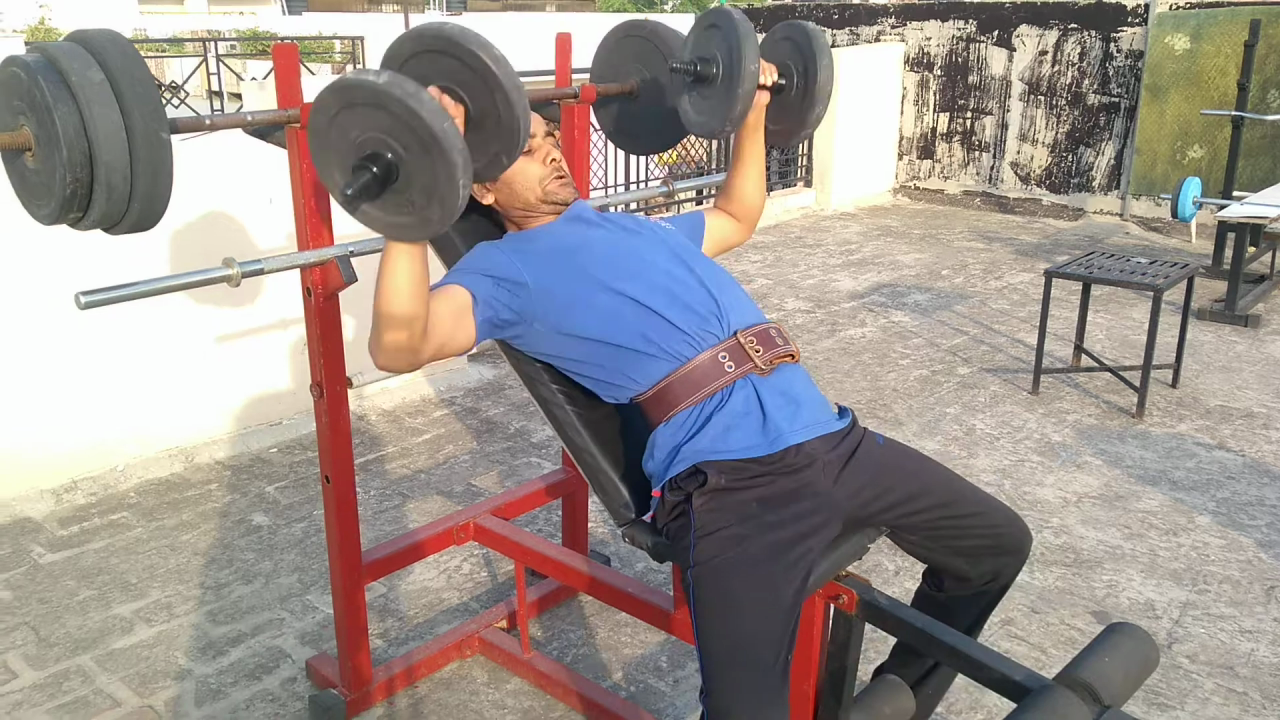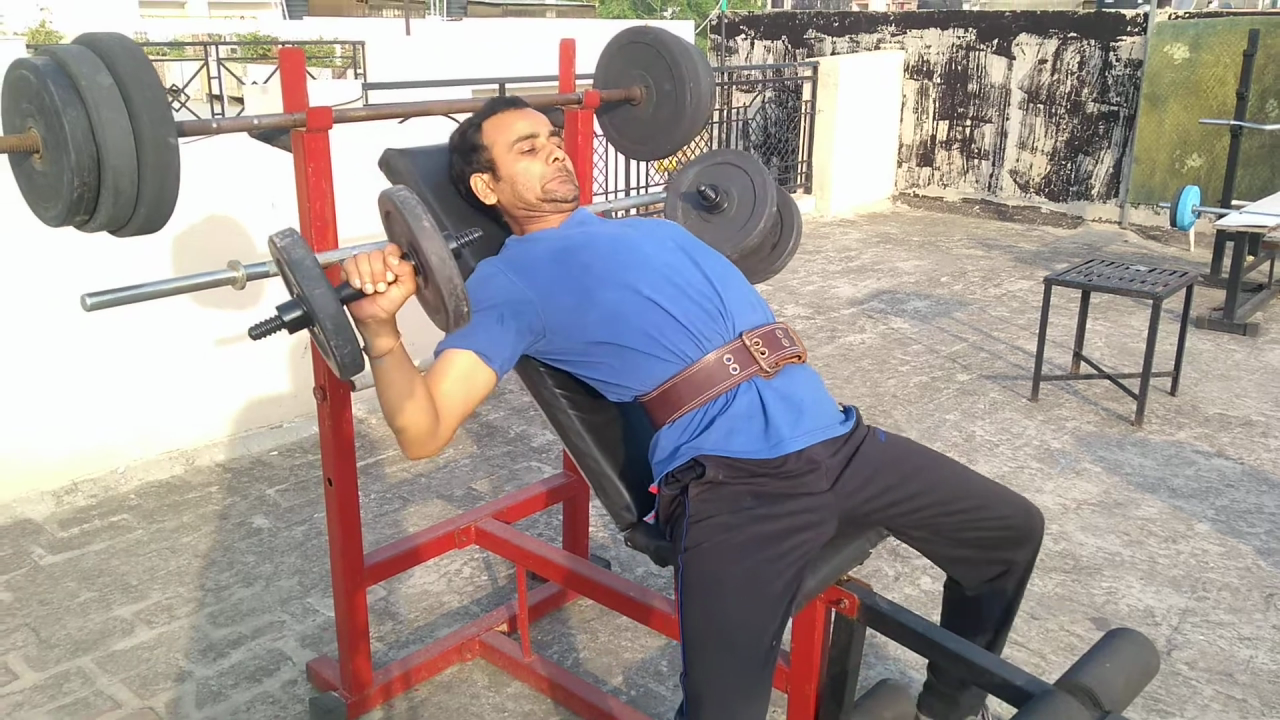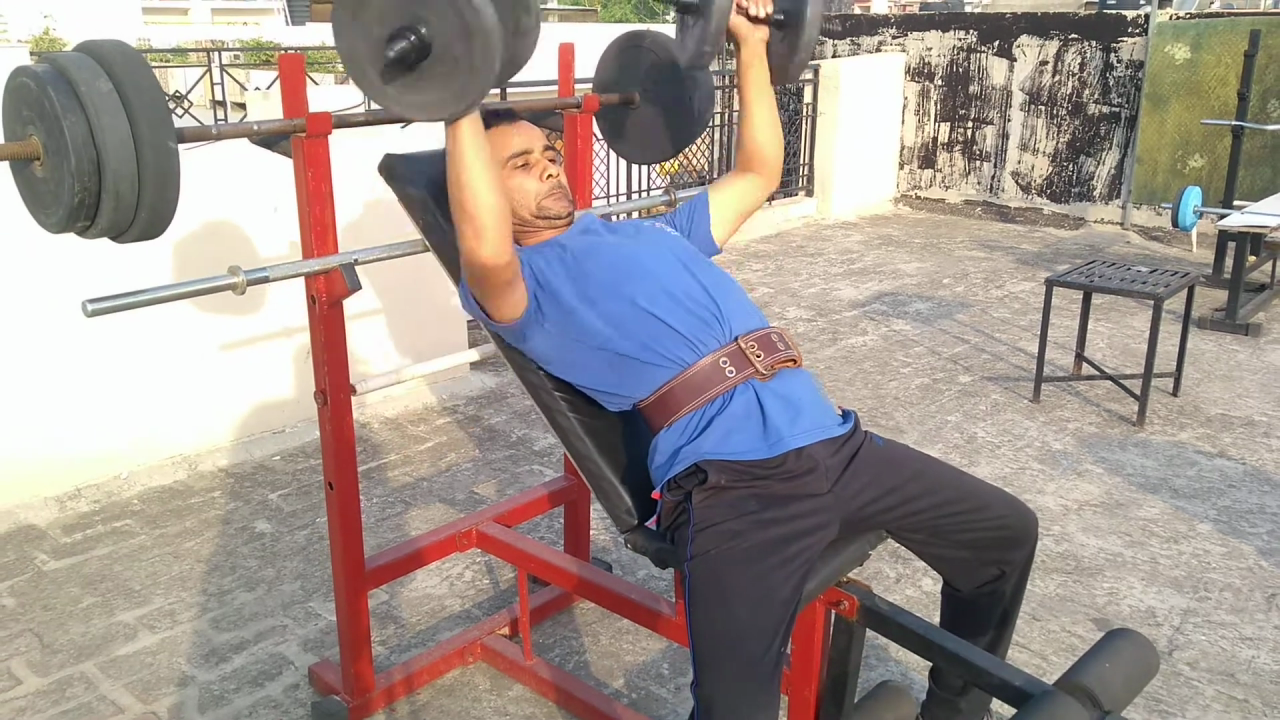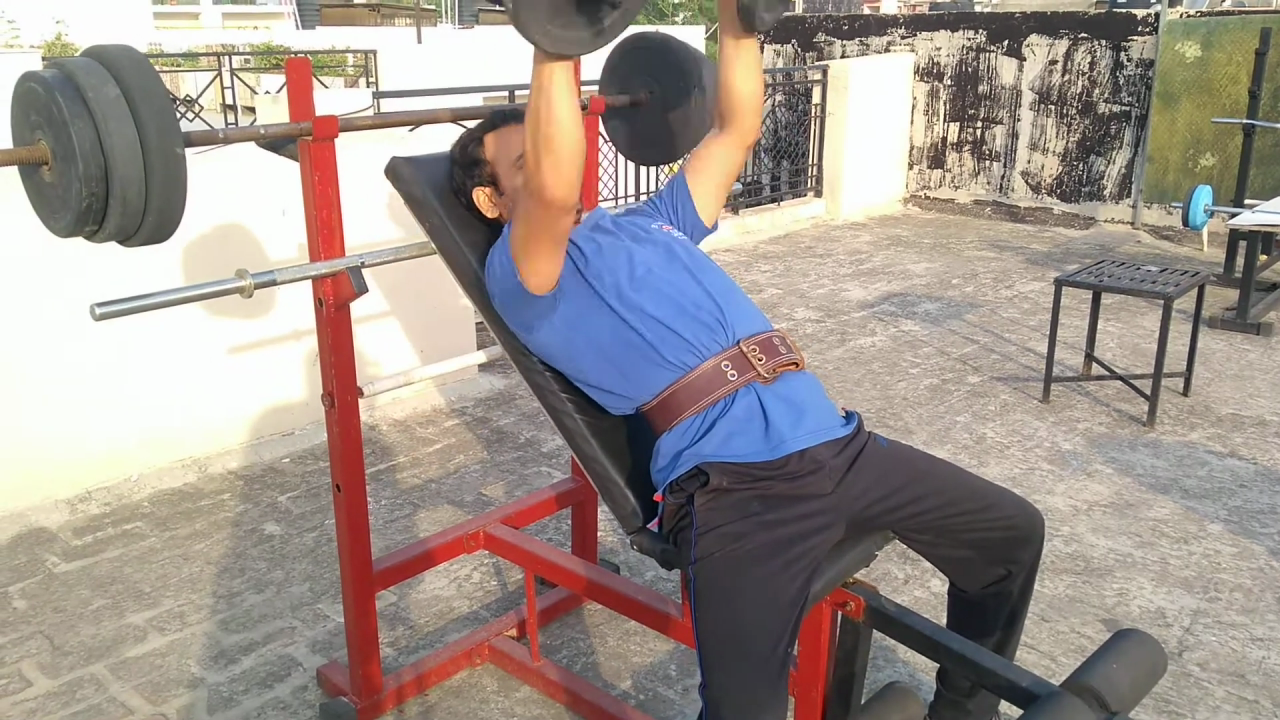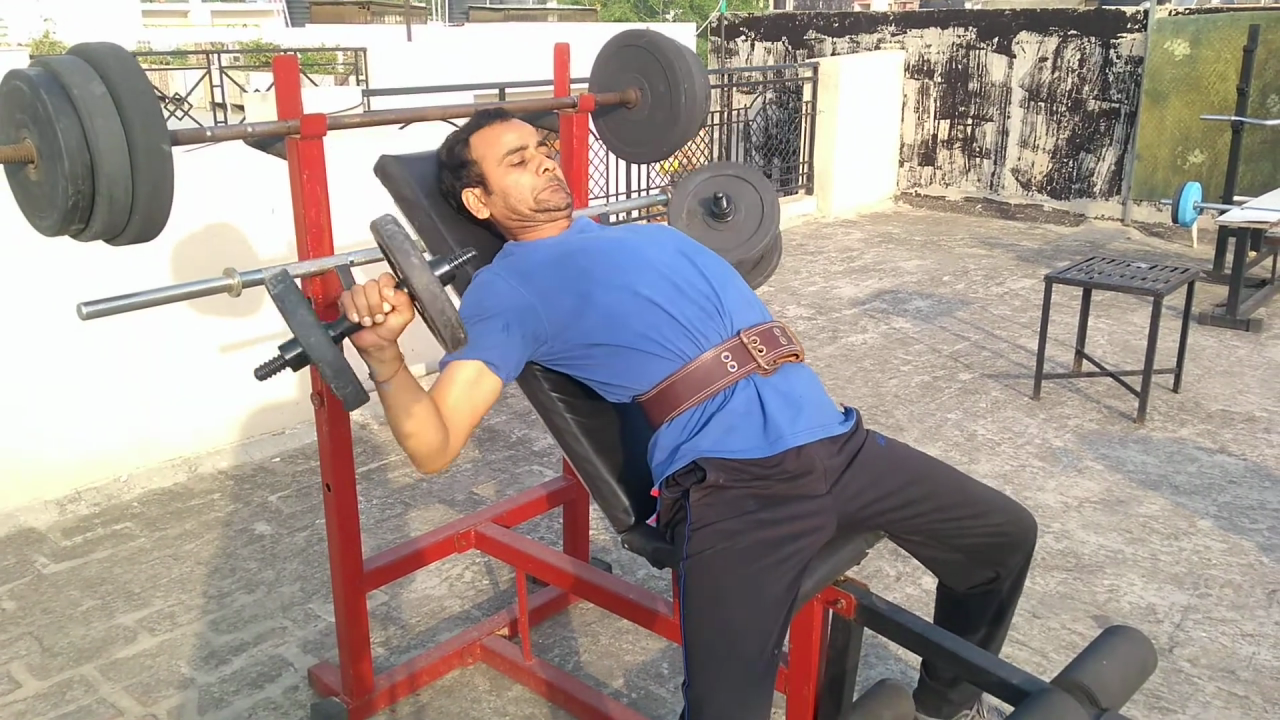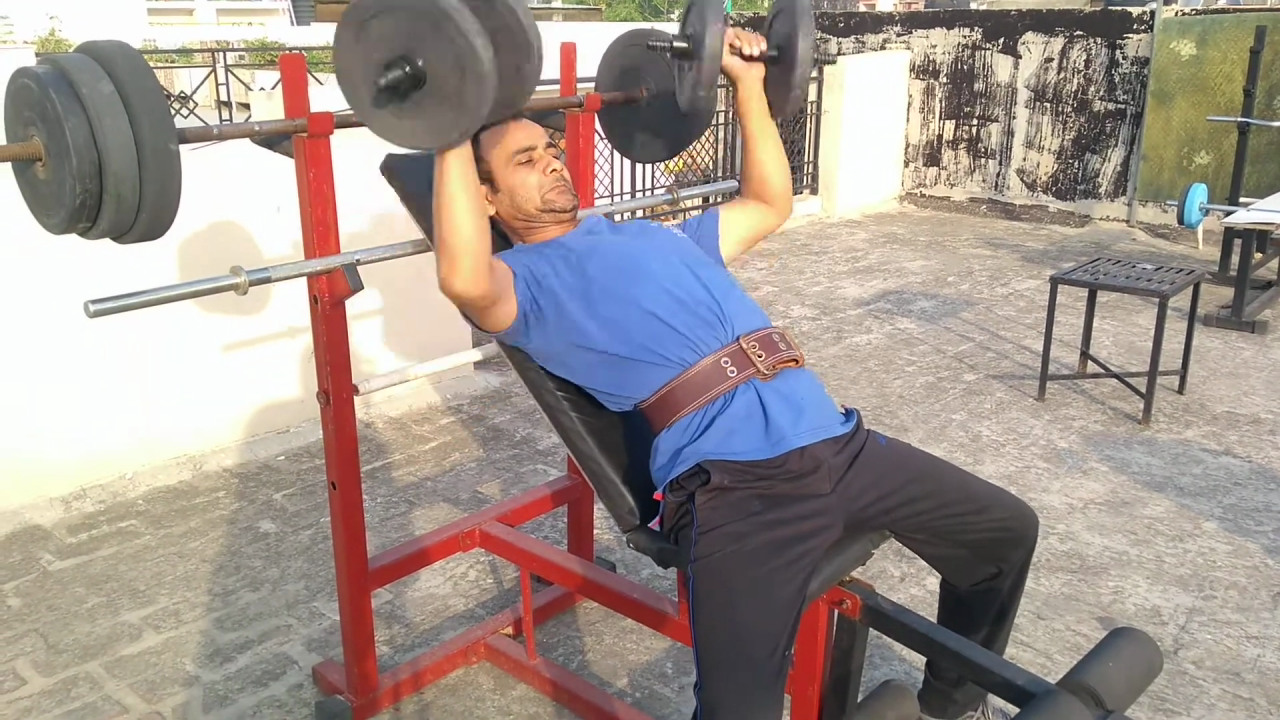
dt=0.7s
person 1, frame 1
left shoulder: (631, 223)
right shoulder: (505, 267)
left elbow: (736, 221)
right elbow: (398, 346)
left wrist: (752, 112)
left hip: (828, 436)
right hip: (729, 478)
left knee: (999, 542)
person 1, frame 2
left shoulder: (644, 227)
right shoulder: (509, 279)
right elbow: (424, 430)
right wrist: (378, 325)
left hip: (834, 434)
right hip: (732, 478)
left knee: (1013, 529)
person 1, frame 3
left shoulder: (647, 229)
right shoulder: (522, 281)
left elbow: (757, 175)
right elbow: (486, 256)
right wrist: (461, 106)
left hip: (831, 438)
right hip: (732, 482)
left knee: (1008, 532)
person 1, frame 4
left shoulder: (646, 225)
right shoulder: (522, 271)
left elbow: (736, 131)
right elbow: (557, 189)
left hip: (832, 439)
right hip: (735, 485)
left knee: (1013, 531)
person 1, frame 5
left shoulder: (635, 233)
right shoulder: (506, 287)
right elbow: (432, 446)
left wrist: (721, 244)
right wrist: (381, 350)
left hip: (834, 437)
right hip: (732, 477)
left knee: (1005, 536)
person 1, frame 6
left shoulder: (647, 235)
right shoulder: (524, 277)
left elbow: (768, 206)
right elbow: (466, 278)
left wrist: (749, 85)
right wrist: (453, 138)
left hip: (835, 441)
right hip: (736, 481)
left knee: (1008, 531)
